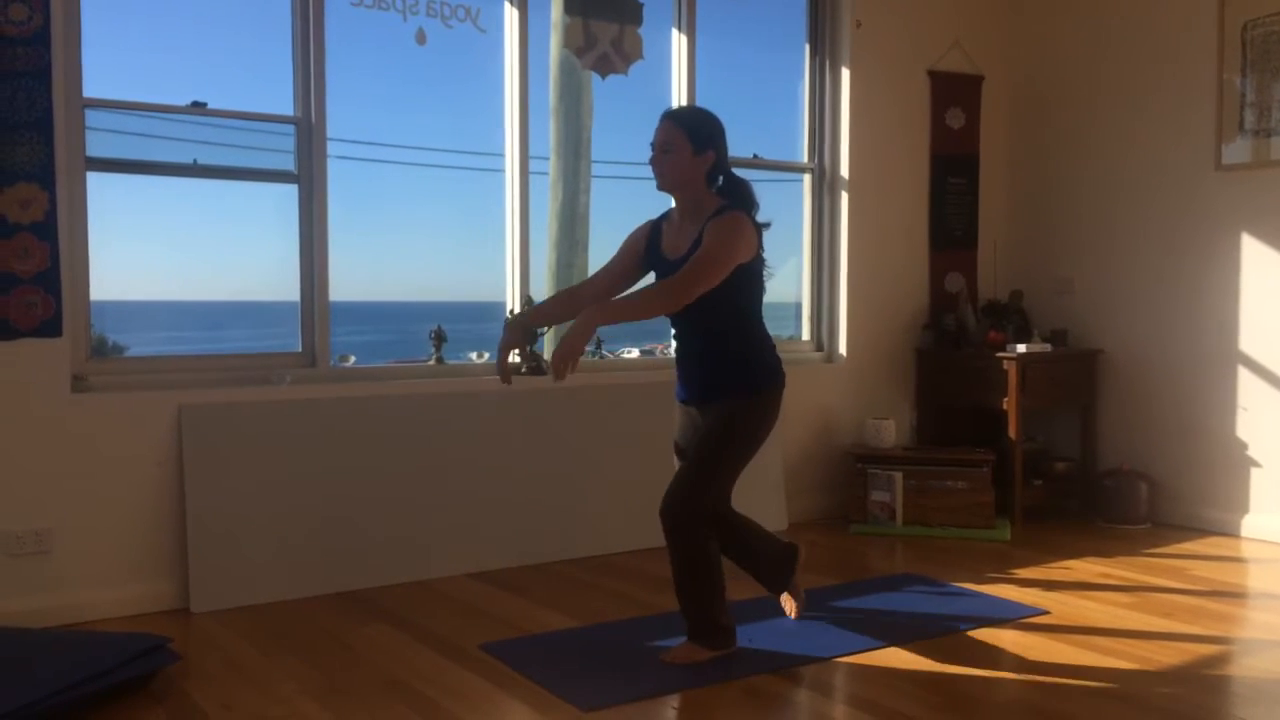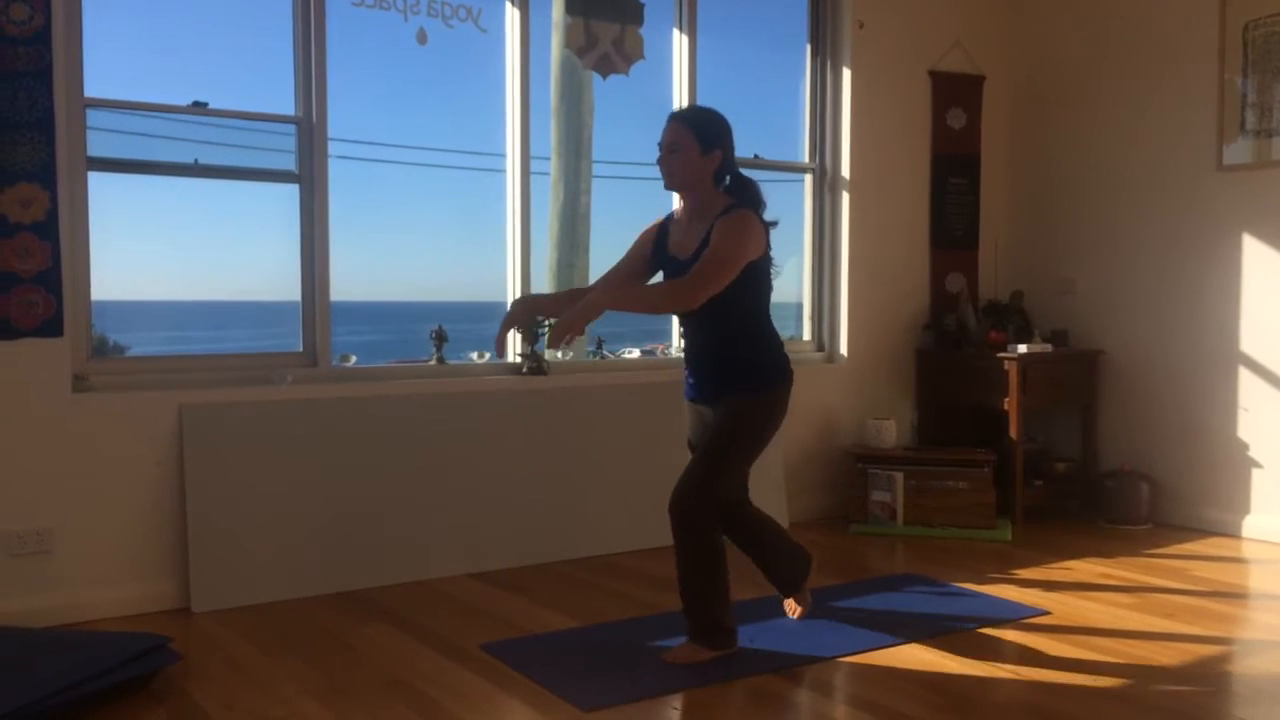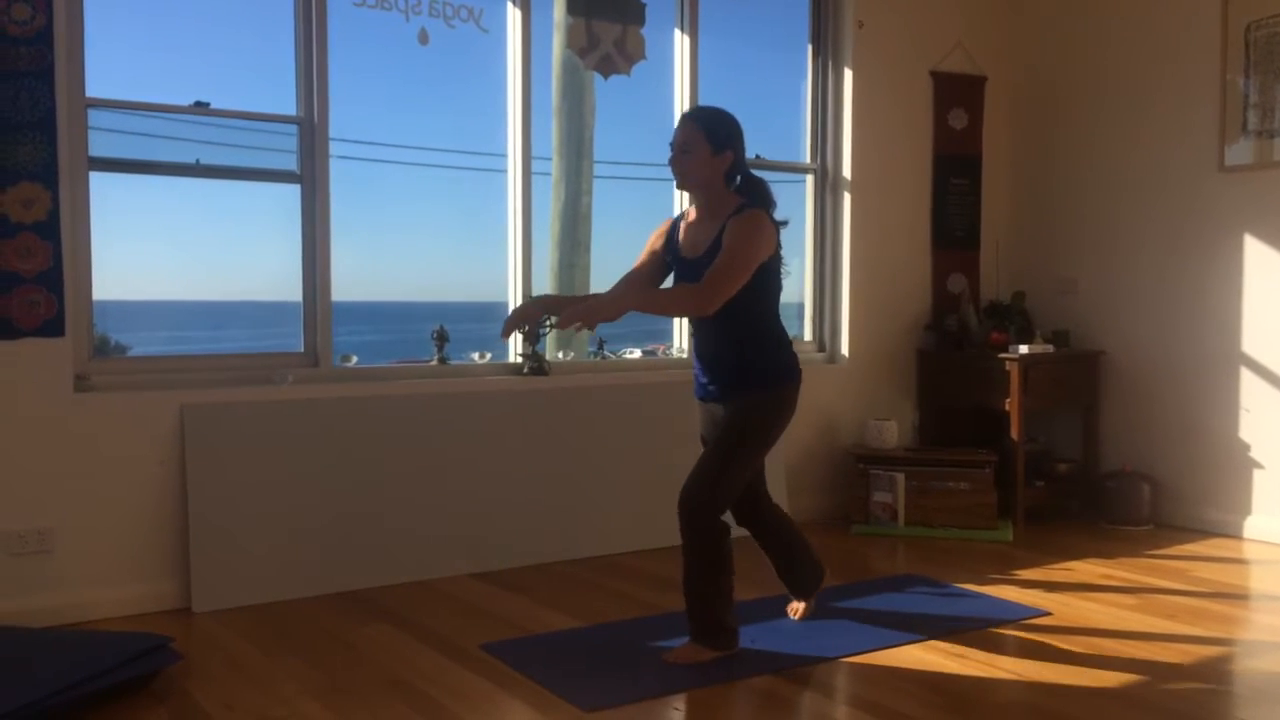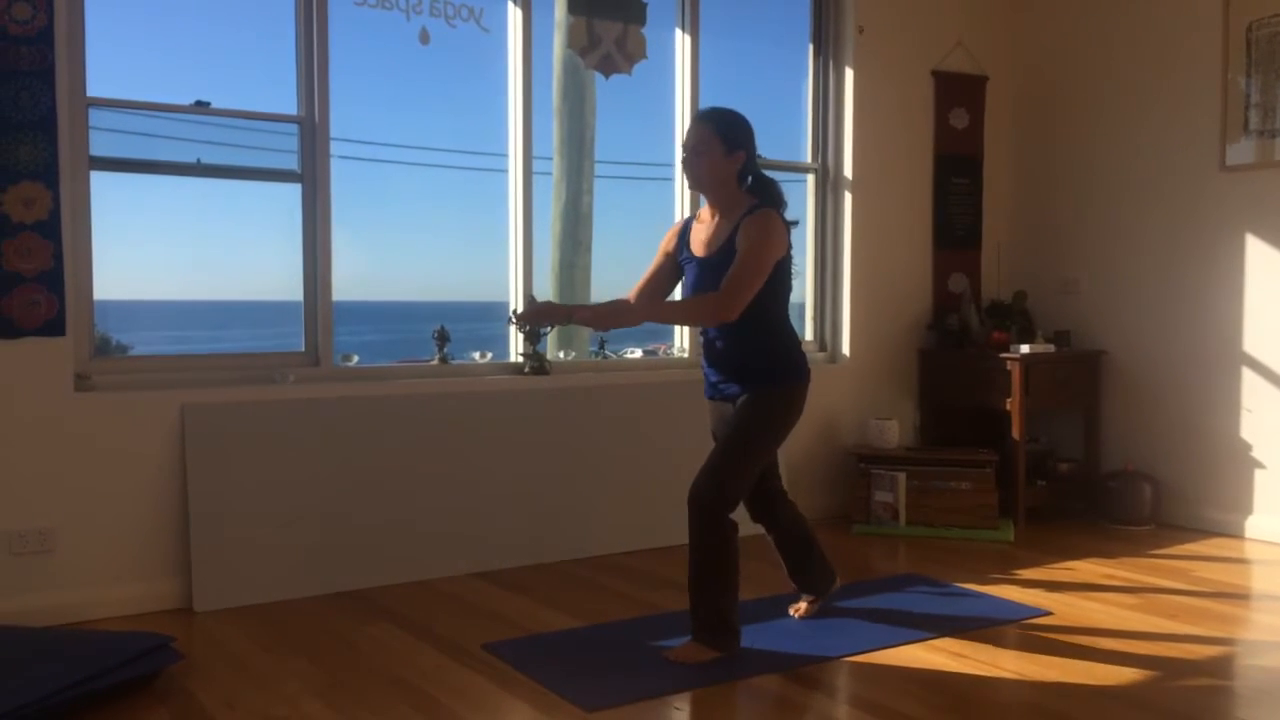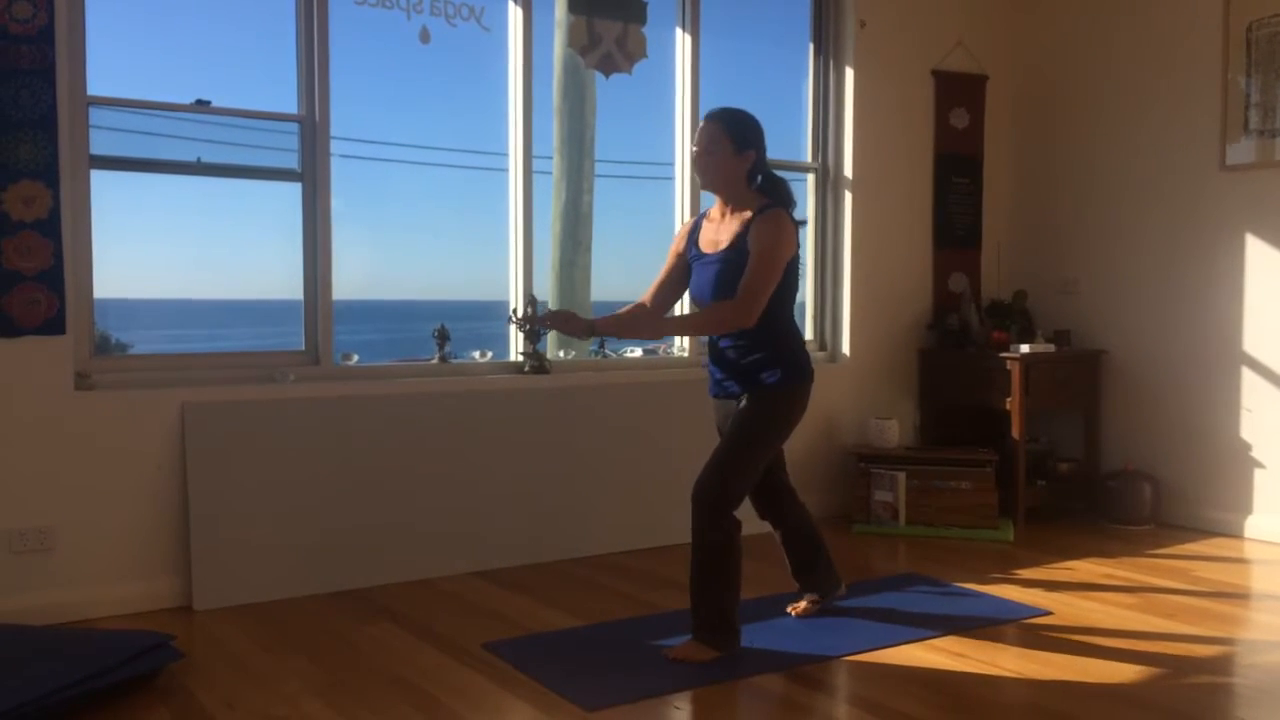
dt=0.2s
person 1, frame 1
left shoulder: (733, 226)
right shoulder: (653, 234)
left elbow: (676, 294)
right elbow: (588, 290)
left wrist: (592, 321)
right wrist: (526, 320)
left hip: (747, 392)
right hip: (695, 395)
left knee: (682, 510)
right knee: (707, 511)
left ankle: (711, 635)
right ankle: (782, 565)
person 1, frame 2
left shoulder: (740, 225)
right shoulder: (662, 233)
left elbow: (689, 295)
right elbow: (598, 292)
left wrist: (602, 300)
right wrist: (537, 303)
left hip: (756, 388)
right hip: (704, 392)
left knee: (690, 505)
right knee: (726, 505)
left ankle: (711, 635)
right ankle: (796, 573)
person 1, frame 3
left shoulder: (752, 224)
right shoulder: (672, 233)
left elbow: (707, 299)
right elbow: (617, 299)
left wrist: (620, 302)
right wrist: (555, 304)
left hip: (765, 386)
right hip: (714, 390)
left knee: (699, 502)
right knee: (746, 499)
left ankle: (713, 635)
right ankle: (808, 580)
person 1, frame 4
left shoulder: (763, 224)
right shoulder: (683, 233)
left elbow: (727, 305)
right elbow: (636, 306)
left wrist: (649, 312)
right wrist: (572, 313)
left hip: (773, 384)
right hip: (723, 388)
left knee: (708, 498)
right knee: (763, 495)
left ankle: (715, 633)
right ankle: (817, 580)
person 1, frame 5
left shoulder: (771, 225)
right shoulder: (692, 231)
left elbow: (744, 312)
right elbow: (650, 307)
left wrist: (665, 328)
right wrist: (592, 326)
left hip: (777, 382)
right hip: (728, 387)
left knee: (712, 495)
right knee: (770, 492)
left ankle: (715, 632)
right ankle: (822, 581)
